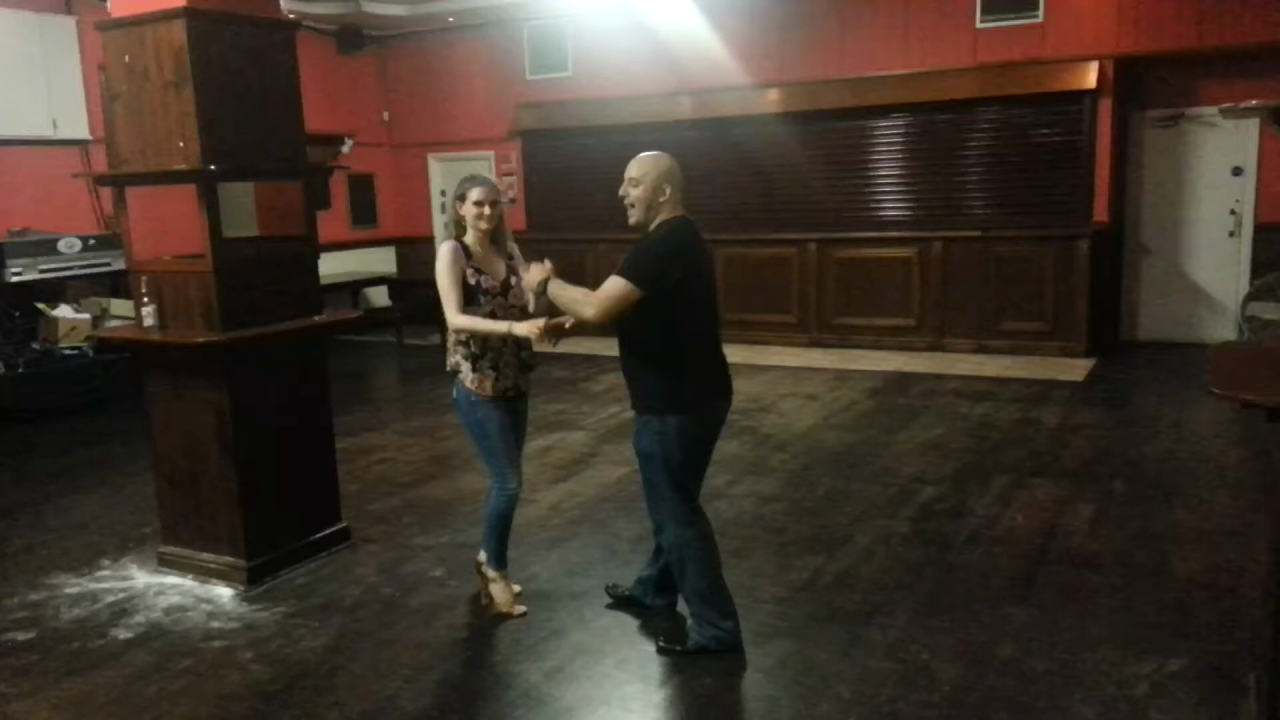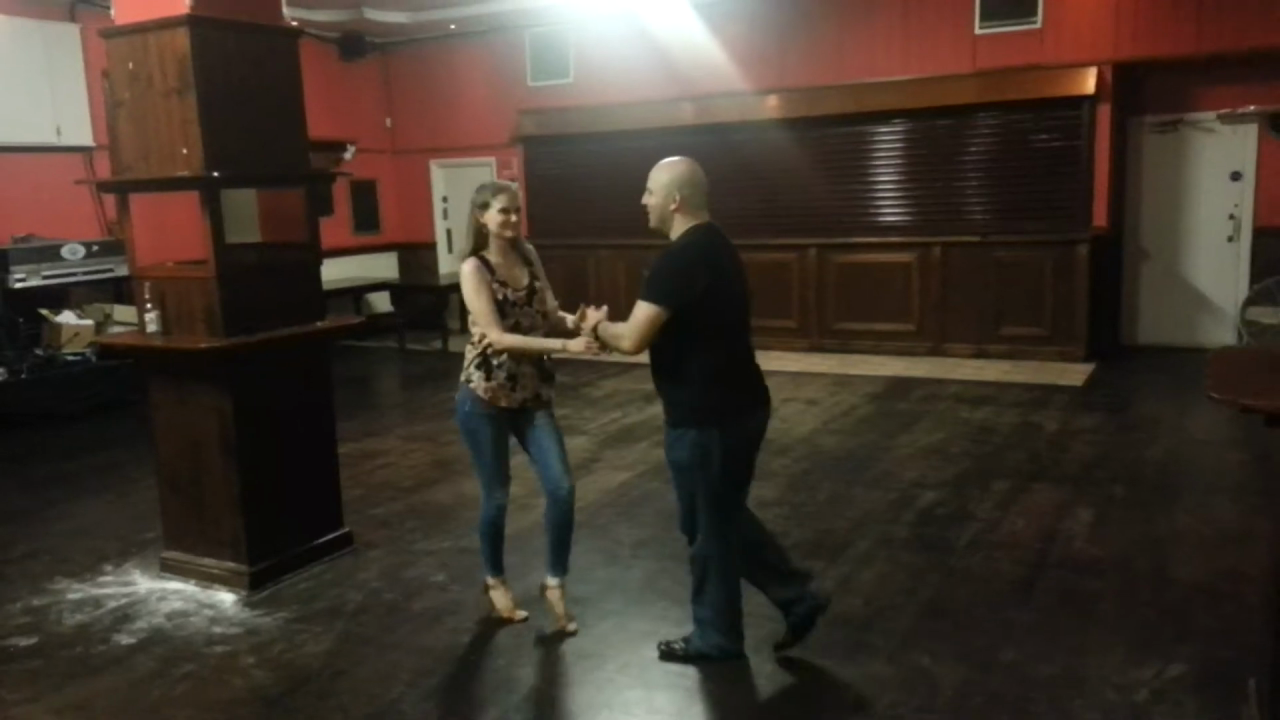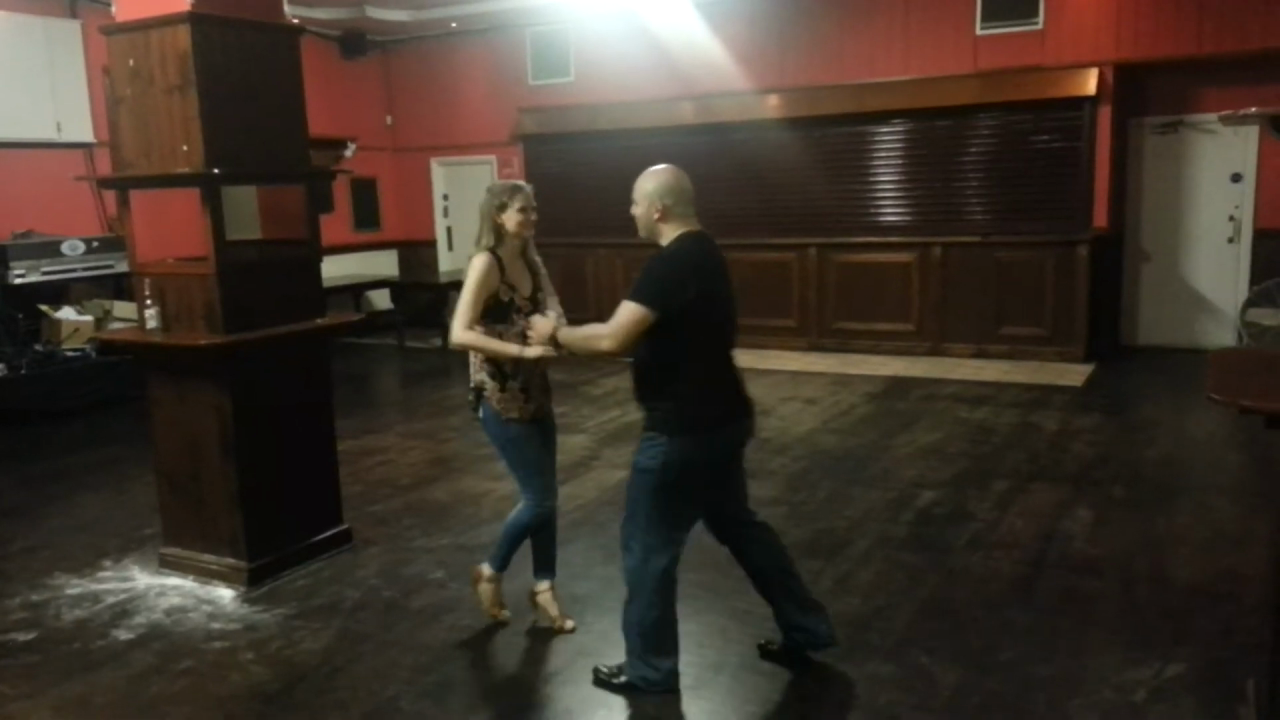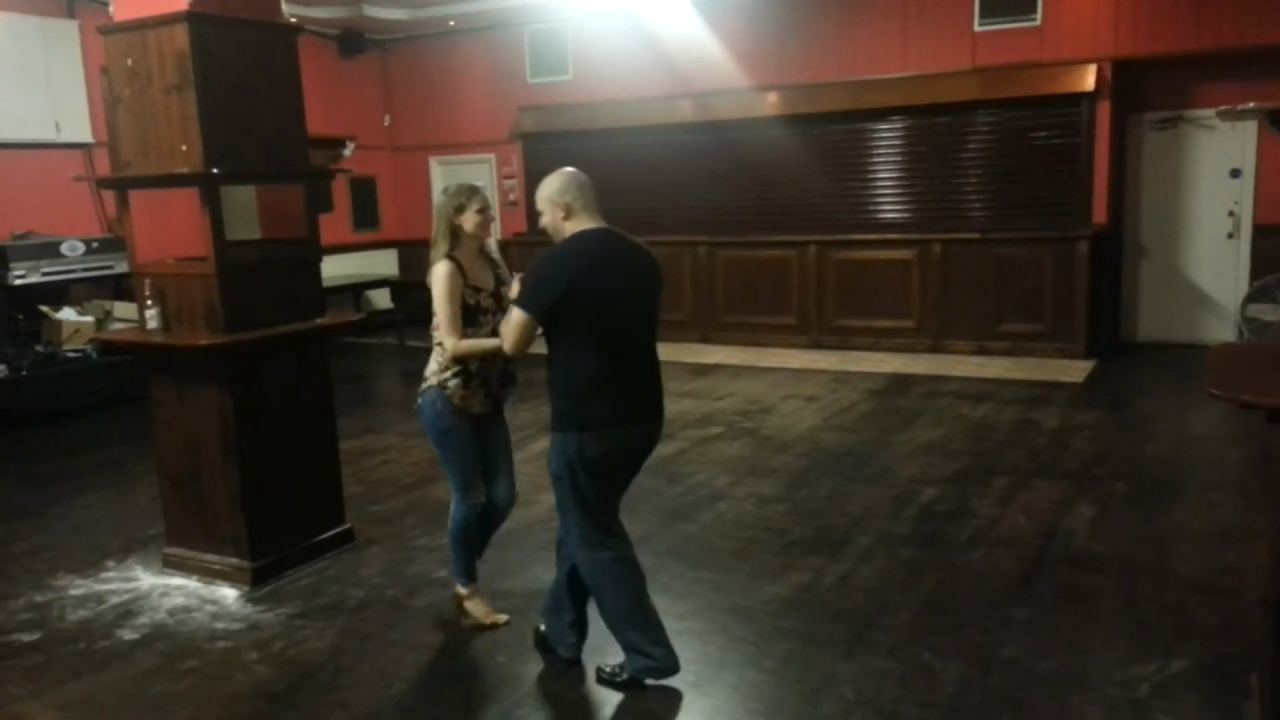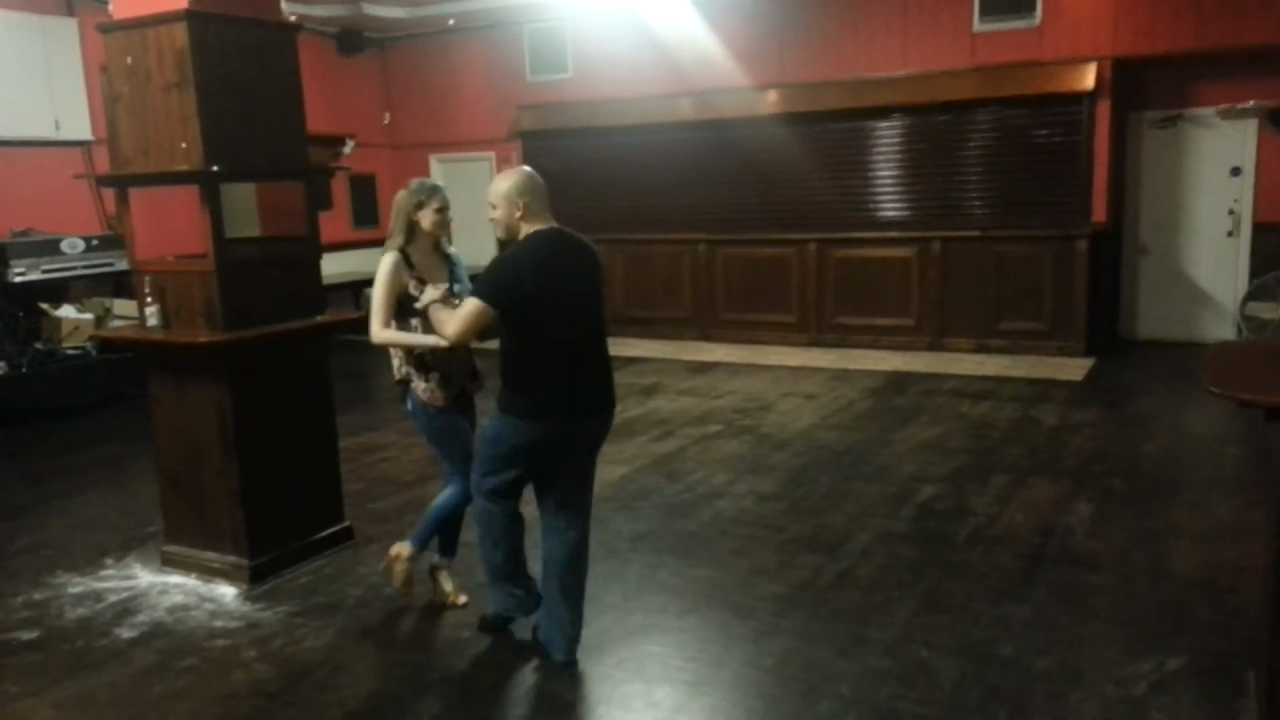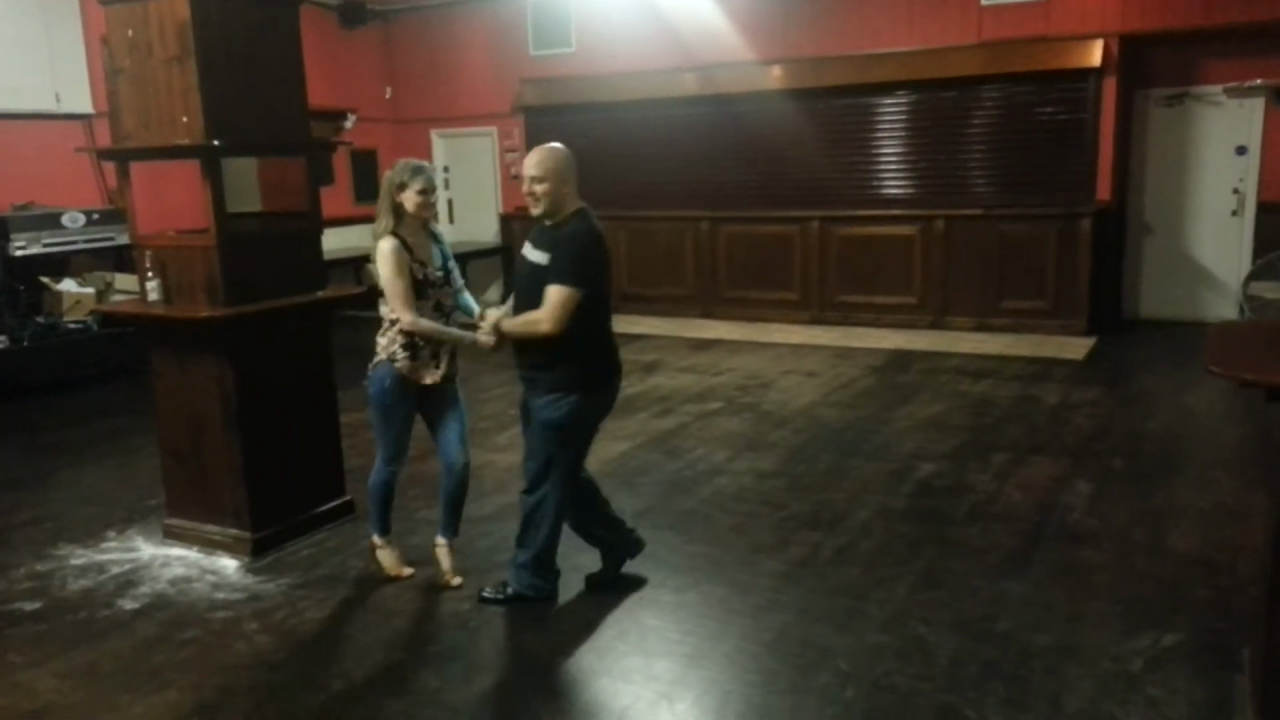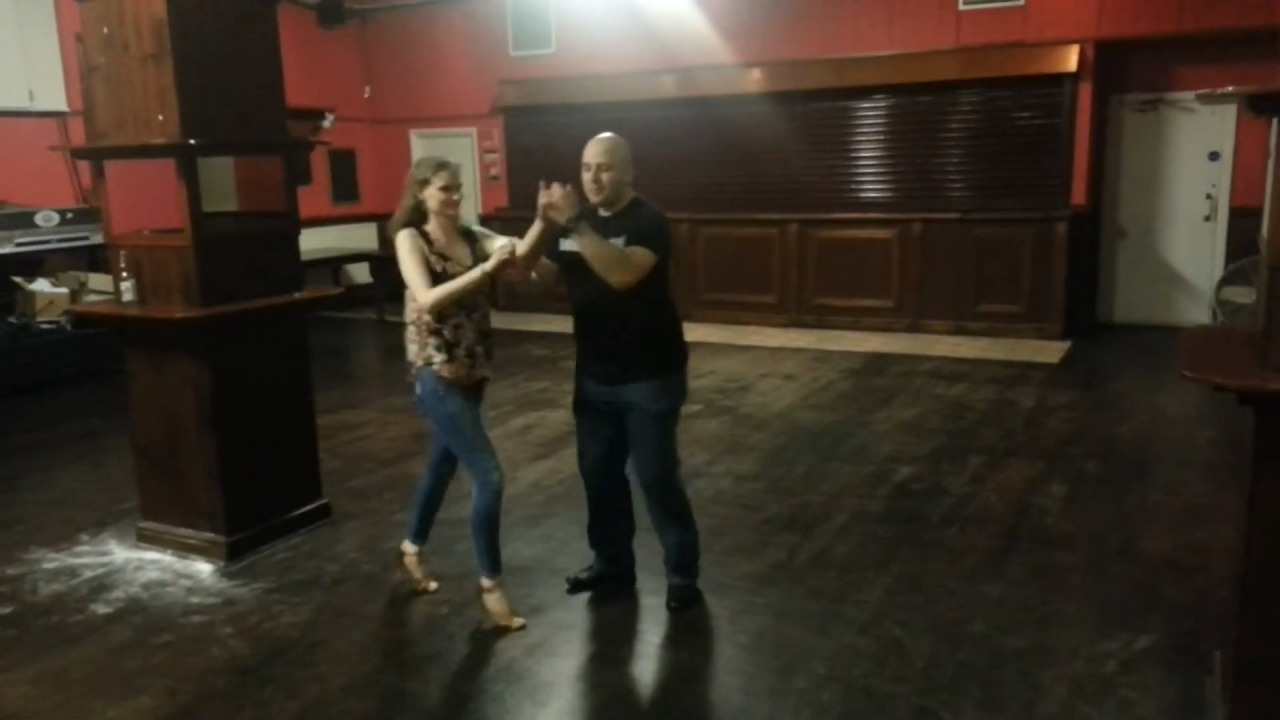
dt=0.5s
person 1, frame 1
left shoulder: (662, 247)
right shoulder: (677, 241)
left elbow: (597, 308)
right elbow: (627, 310)
left wrist: (546, 282)
right wrist: (571, 321)
left hip: (675, 403)
right hip: (690, 395)
left knee: (677, 510)
right knee: (672, 500)
left ankle: (715, 627)
right ankle: (655, 587)
person 1, frame 2
left shoulder: (680, 259)
right shoulder: (714, 247)
left elbow: (634, 339)
left wrist: (598, 327)
right wrist: (611, 329)
left hip: (706, 417)
right hip: (739, 405)
left knee: (706, 526)
right knee: (724, 514)
left ankle: (717, 637)
right ankle: (796, 597)
person 1, frame 3
left shoulder: (670, 265)
right shoulder: (702, 256)
left elbow: (613, 339)
left wrist: (555, 334)
right wrist: (572, 336)
left hip: (683, 430)
right hip: (723, 419)
left knee: (648, 544)
right knee: (739, 525)
left ankle: (650, 666)
right ankle: (805, 628)
person 1, frame 4
left shoulder: (557, 265)
right shoulder: (640, 258)
left elbow: (512, 343)
left wrist: (520, 302)
left hip: (586, 425)
right hip: (642, 416)
left knee: (595, 539)
right knee: (585, 524)
left ankle: (648, 654)
right ankle: (562, 632)
person 1, frame 5
left shoulder: (515, 264)
right shoulder: (583, 253)
left elbow: (458, 330)
left wrist: (435, 305)
left hip: (532, 413)
right hip: (591, 410)
left knee: (493, 494)
right knee: (568, 519)
left ankle: (515, 598)
right ankle: (559, 638)
person 1, frame 6
left shoulder: (576, 240)
right shoulder: (551, 230)
left elbow: (550, 321)
left wrist: (499, 325)
right wrist: (507, 314)
left hip: (571, 384)
right hip: (557, 380)
left knee: (544, 480)
right knee: (559, 471)
left ankle: (531, 579)
right ankle: (617, 542)
person 1, frame 7
left shoulder: (648, 222)
right shoulder: (570, 225)
left elbow: (622, 275)
right elbow: (538, 273)
left wrist: (576, 225)
left hip: (651, 376)
right hip: (595, 376)
left knee: (656, 476)
right knee: (598, 472)
left ankle: (682, 574)
right ankle: (611, 565)
person 2, frame 1
left shoulder: (509, 251)
right shoulder: (451, 252)
left elbow: (528, 306)
right elbow: (455, 318)
right wrist: (514, 327)
left hip: (513, 380)
right hip: (476, 384)
left knee: (508, 480)
right knee: (507, 483)
left ankle: (489, 557)
right ankle: (496, 573)
person 2, frame 2
left shoulder: (528, 256)
right shoulder: (473, 269)
left elbow: (550, 315)
right elbow: (497, 338)
left wrist: (576, 324)
right wrist: (565, 346)
left hip: (532, 394)
right hip: (484, 397)
left knee: (560, 487)
right knee: (496, 495)
left ankle: (554, 583)
right ankle: (494, 582)
person 2, frame 3
left shoulder: (532, 262)
right shoulder: (486, 264)
left elbow: (554, 316)
right elbow: (460, 333)
right wrist: (521, 351)
left hip: (536, 395)
right hip: (500, 400)
left knee: (546, 498)
right knee: (537, 500)
left ankle: (543, 588)
right ankle: (489, 573)
person 2, frame 4
left shoulder: (492, 261)
right shoulder: (447, 270)
left elbow: (511, 315)
right elbow: (453, 346)
left hip: (487, 396)
right hip: (447, 398)
left knee: (503, 493)
right knee: (469, 495)
left ankle: (467, 561)
right ankle: (465, 589)
person 2, frame 5
left shoulder: (451, 260)
right shoulder: (395, 263)
right elbow: (379, 333)
right wrist: (431, 340)
left hip: (460, 384)
right hip: (424, 389)
left knee: (460, 479)
right knee: (465, 482)
left ankle: (442, 565)
right ankle: (408, 550)
person 2, frame 6
left shoulder: (434, 239)
right shoulder: (391, 247)
left elbow: (458, 291)
right elbow: (408, 319)
left wrist: (484, 317)
right wrist: (472, 338)
left hip: (440, 368)
right hip: (396, 370)
left knee: (457, 462)
right knee: (392, 461)
left ankle: (444, 542)
right ankle: (381, 539)
person 2, frame 7
left shoulder: (473, 236)
right shoulder: (410, 239)
left elbow: (518, 252)
right elbow: (427, 300)
left wrist: (543, 222)
right wrist: (485, 269)
left hip: (472, 372)
right hip: (437, 376)
left knee: (442, 467)
right knee: (489, 478)
left ankle: (411, 548)
right ankle: (490, 585)
